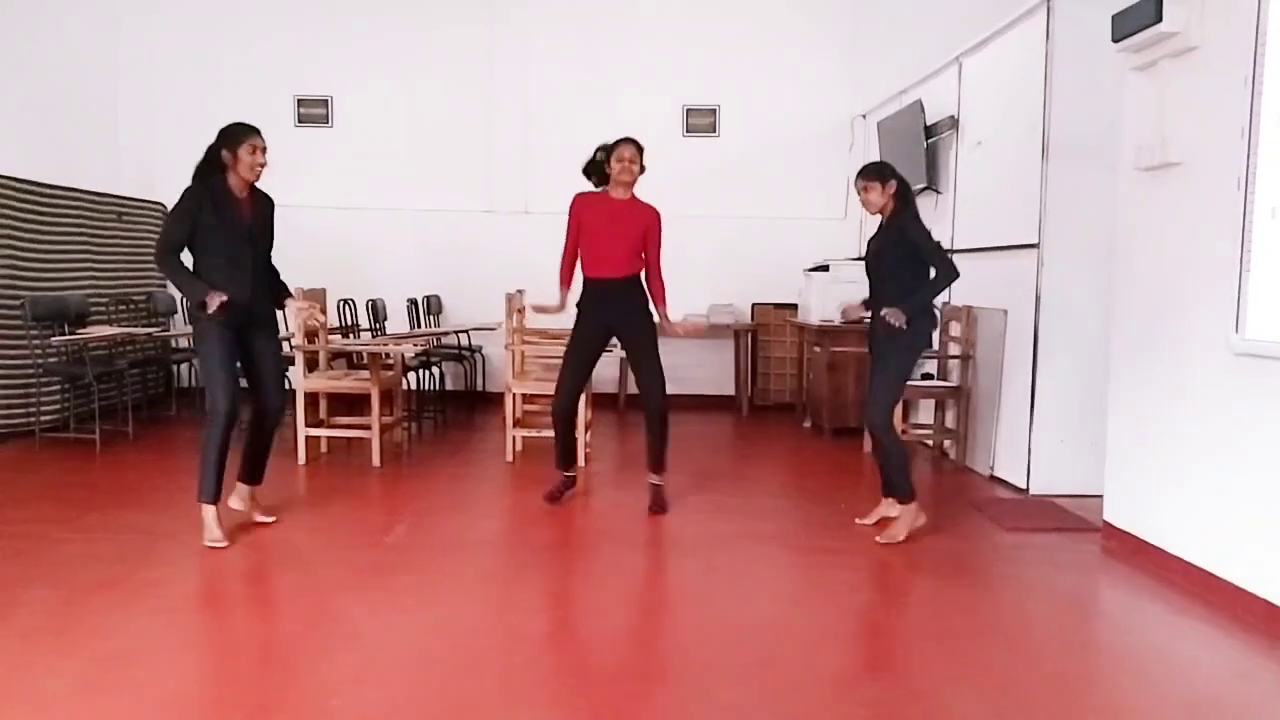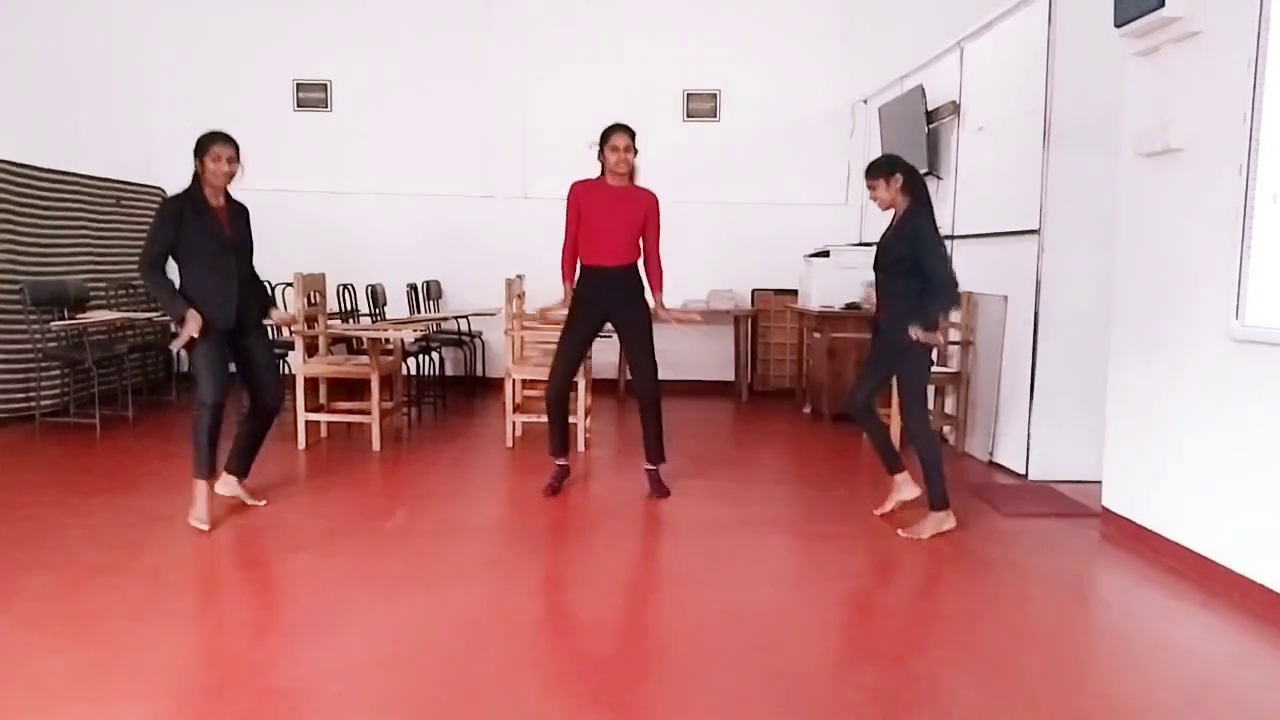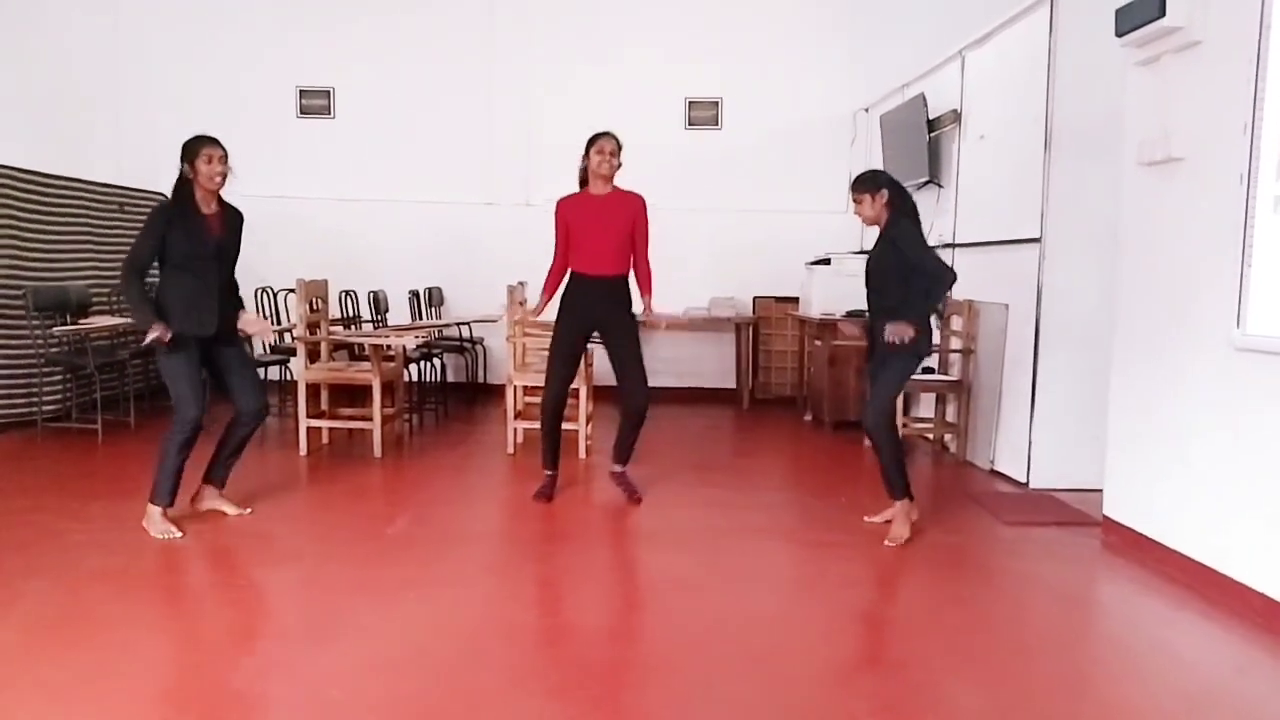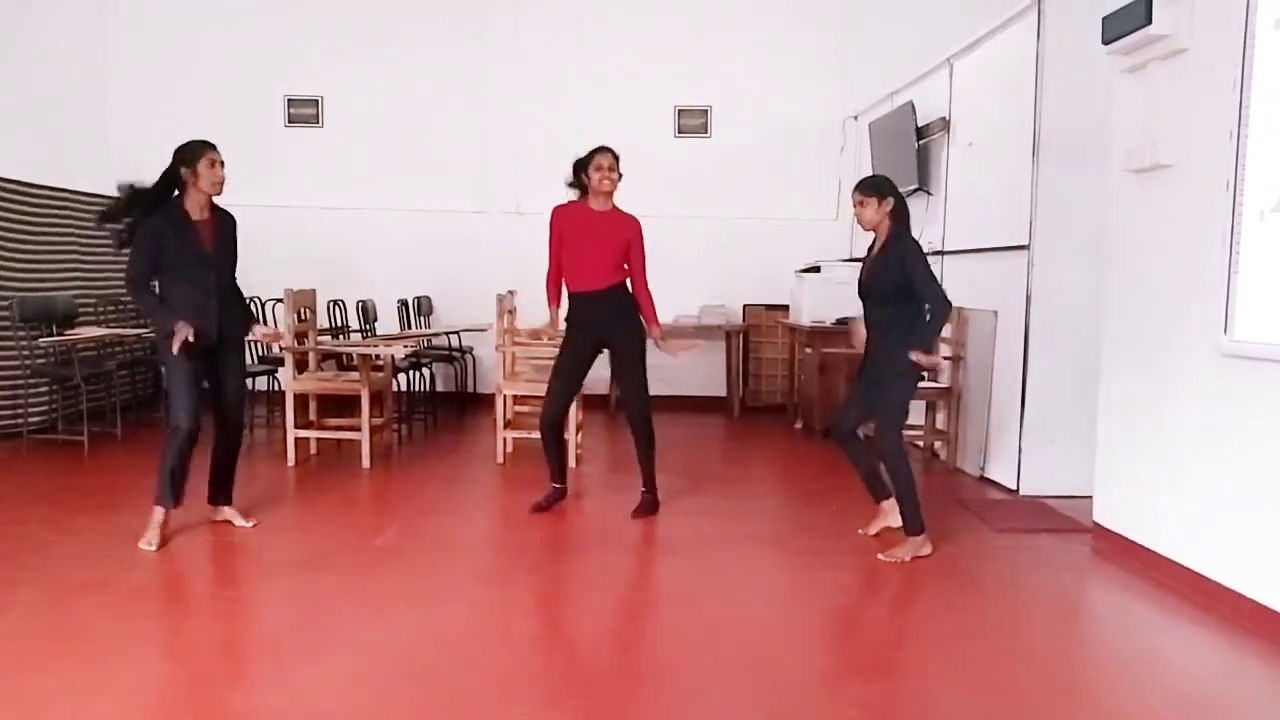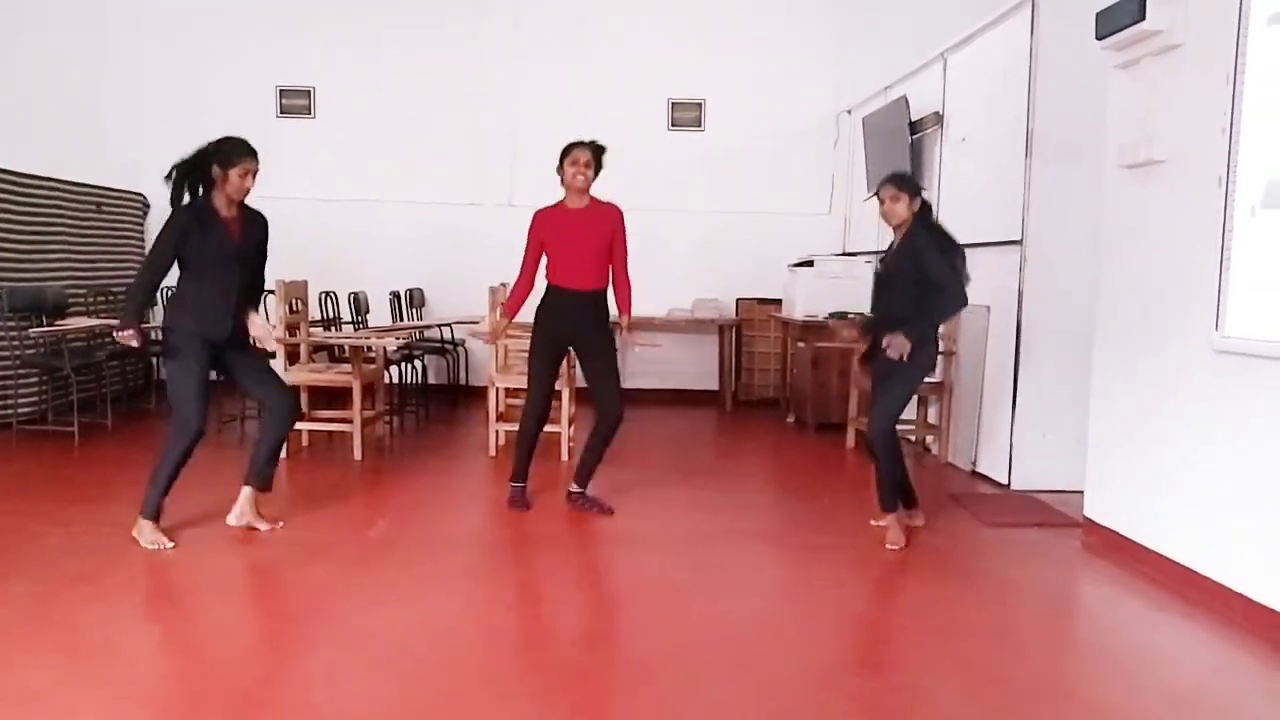
dt=1s
person 1, frame 1
left shoulder: (264, 204)
right shoulder: (199, 197)
right elbow: (166, 254)
left wrist: (287, 301)
right wrist: (202, 291)
left hip: (258, 316)
right hip: (216, 316)
left knee: (270, 404)
right knee: (223, 405)
left ankle: (244, 492)
right ankle: (209, 509)
person 1, frame 2
left shoulder: (240, 212)
right shoulder: (177, 209)
right elbow: (150, 267)
left wrist: (269, 307)
right wrist: (183, 310)
left hip: (245, 318)
right hip: (205, 321)
left knee: (269, 399)
right knee: (211, 397)
left ankle: (232, 478)
right ankle: (202, 487)
person 1, frame 3
left shoulder: (233, 218)
right shoulder: (168, 215)
right elbow: (132, 272)
left wrist: (240, 313)
right wrist: (151, 319)
left hip: (221, 330)
right hip: (178, 331)
left knee: (253, 406)
right knee: (190, 415)
left ankle: (210, 491)
right ankle: (156, 509)
person 1, frame 4
left shoulder: (225, 222)
right shoulder: (159, 222)
right elbow: (137, 284)
left wrist: (249, 323)
right wrist: (171, 322)
left hip: (226, 335)
right hip: (182, 336)
left knee: (231, 419)
right knee: (185, 422)
left ankle: (221, 503)
right ankle: (159, 514)
person 1, frame 5
left shoulder: (256, 223)
right shoulder: (187, 219)
right elbow: (152, 273)
left wrist: (254, 315)
right wrist: (132, 322)
left hip: (234, 338)
right hip: (189, 334)
left knee: (284, 406)
right knee: (190, 425)
left ankle: (246, 505)
right ankle: (147, 520)
person 2, frame 1
left shoulder: (906, 225)
right shoulder: (883, 231)
left elbow: (947, 270)
left wrist: (909, 312)
right wrist: (865, 307)
left hip: (905, 332)
right hip: (886, 333)
left knee: (878, 416)
right knee: (876, 418)
left ankle: (909, 506)
right ankle: (892, 500)
person 2, frame 2
left shoulder: (918, 224)
right shoulder: (897, 223)
left elbow: (947, 284)
left wrist: (926, 324)
right wrist: (880, 295)
left hip: (912, 337)
right hip: (890, 332)
left knee: (915, 419)
right knee: (859, 401)
left ankle: (940, 512)
right ankle: (902, 481)
person 2, frame 3
left shoulder: (901, 233)
right shoulder: (887, 237)
left elbow: (944, 277)
left wrist: (912, 322)
right wrist: (871, 331)
left hip: (904, 343)
right hip: (887, 342)
left knee: (873, 417)
right knee: (881, 421)
left ankle: (902, 504)
right ankle: (903, 503)
person 2, frame 4
left shoulder: (905, 248)
right shoulder: (874, 251)
left elbow: (939, 304)
left wrist: (926, 349)
right wrist: (864, 327)
left hip: (901, 362)
right hip: (877, 358)
left knee: (888, 442)
right knee: (844, 427)
left ankle: (917, 537)
right ankle: (888, 505)
person 2, frame 5
left shoulder: (922, 245)
right shoulder: (893, 249)
left elbow: (956, 297)
left wrist: (910, 336)
right wrist: (866, 333)
left hip: (911, 355)
right hip: (886, 352)
left knee: (878, 427)
right knee: (882, 430)
left ankle: (895, 513)
right ankle: (908, 509)
person 3, frame 1
left shoulder: (648, 215)
right shoulder: (583, 203)
left elbow: (652, 269)
right elbow: (570, 255)
left wrist: (663, 315)
right wrist: (562, 299)
left hip: (633, 305)
right hip: (593, 304)
left knee: (655, 398)
right knee: (565, 396)
left ankle: (656, 481)
right ankle: (566, 473)
person 3, frame 2
left shoulder: (646, 200)
right shoulder: (580, 192)
left elbow: (651, 254)
right elbow: (570, 247)
left wrist: (658, 301)
right wrist: (567, 291)
left hip: (629, 292)
right hip: (589, 291)
left knee: (648, 385)
right knee: (557, 384)
left ankle: (653, 468)
right ankle: (561, 464)
person 3, frame 3
left shoulder: (633, 204)
right shoulder: (566, 206)
left elbow: (641, 260)
right elbow: (560, 261)
left wrist: (647, 305)
right wrist: (542, 302)
left hip: (617, 301)
right hip: (577, 299)
left knee: (637, 397)
right knee: (554, 394)
left ankle: (619, 469)
right ankle: (550, 474)
person 3, frame 4
left shoulder: (630, 225)
right shoulder: (562, 216)
left elbow: (639, 279)
right elbow: (555, 270)
left wrist: (653, 327)
right wrist: (553, 315)
left hip: (620, 315)
right hip: (581, 318)
left knee: (637, 409)
right knee: (552, 412)
left ankle: (649, 491)
right ankle: (558, 485)
person 3, frame 5
left shoulder: (610, 215)
right shoulder: (543, 218)
left elbow: (619, 272)
right elbow: (528, 273)
left wrist: (625, 318)
right wrist: (503, 318)
left hip: (593, 315)
right hip: (553, 313)
left knee: (612, 409)
right knee: (538, 405)
left ankle: (578, 489)
right ankle: (517, 484)
